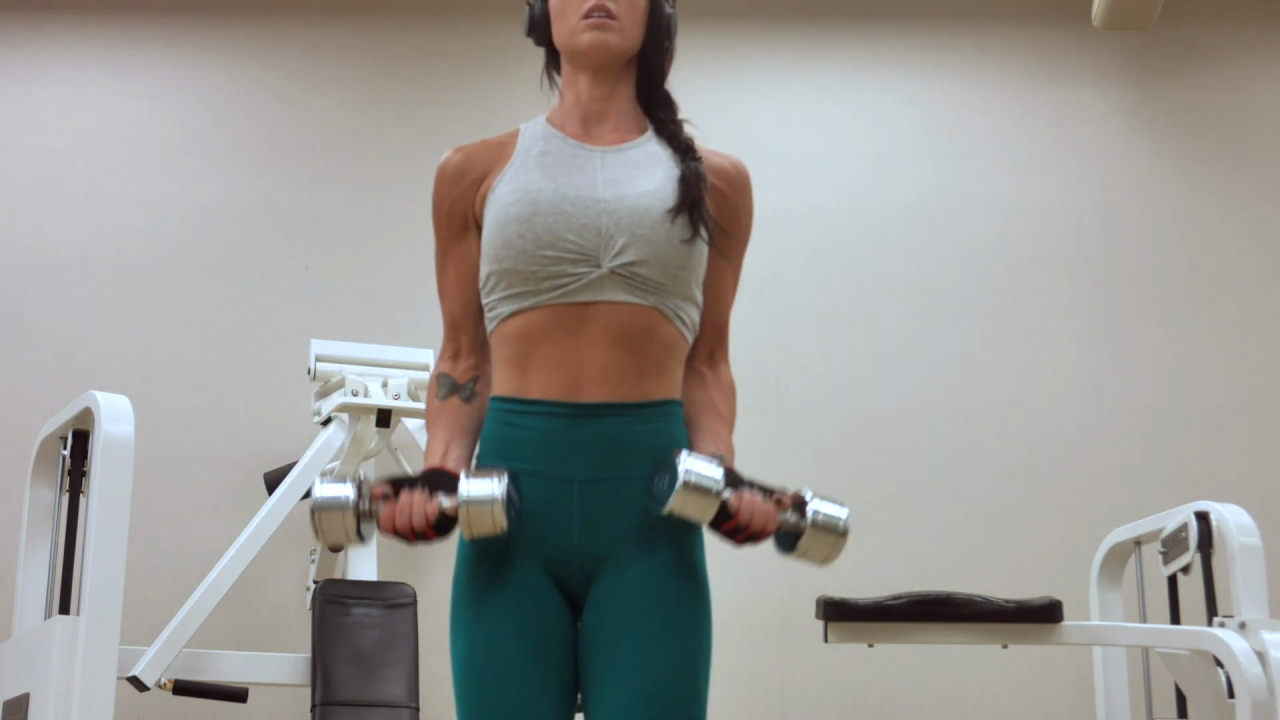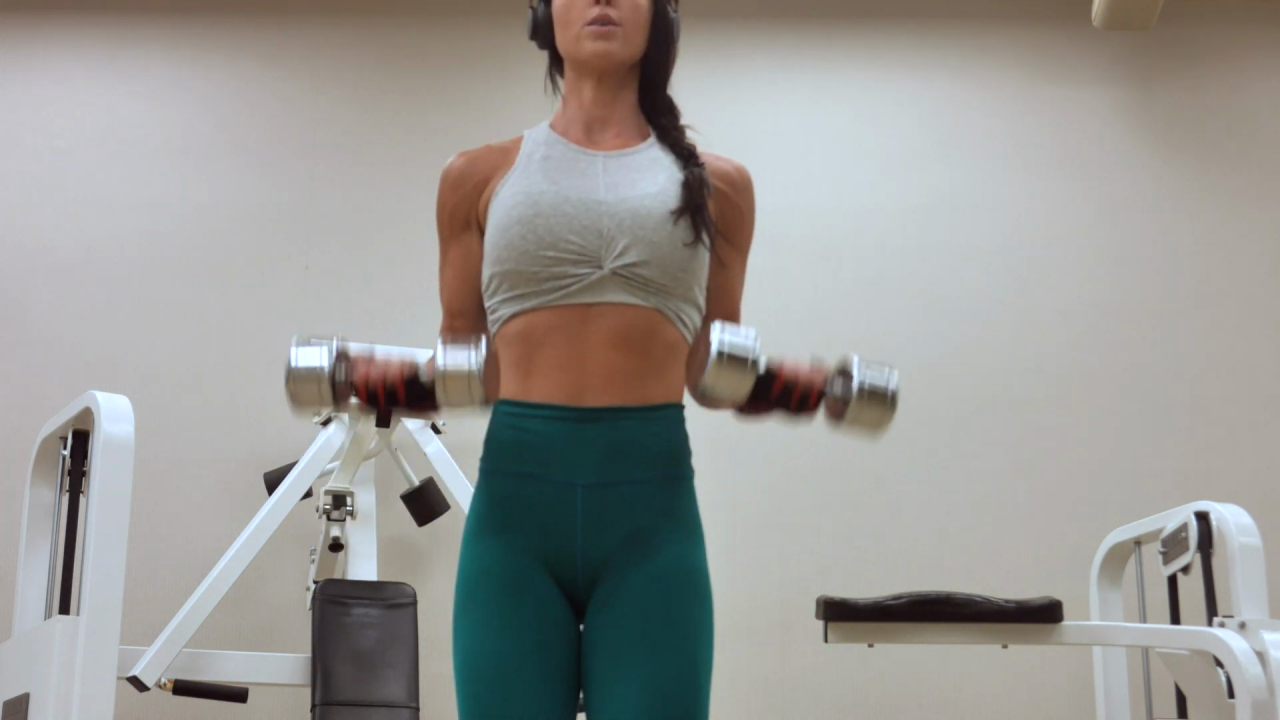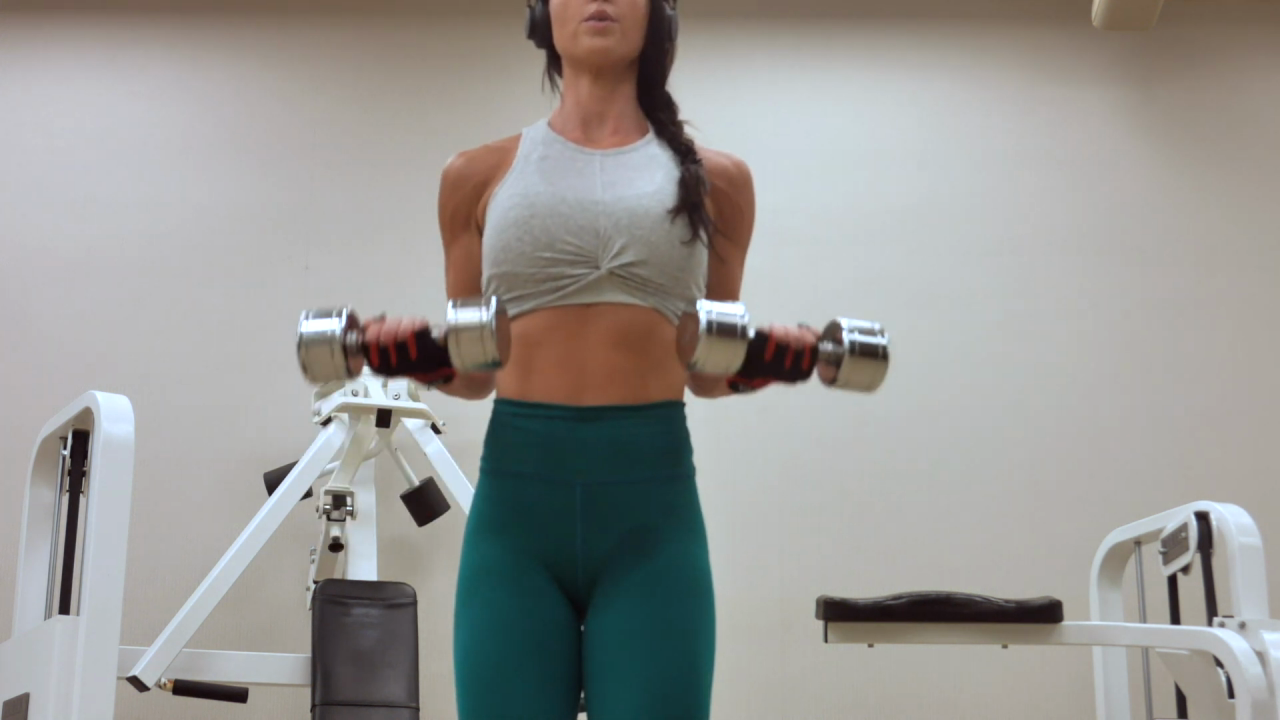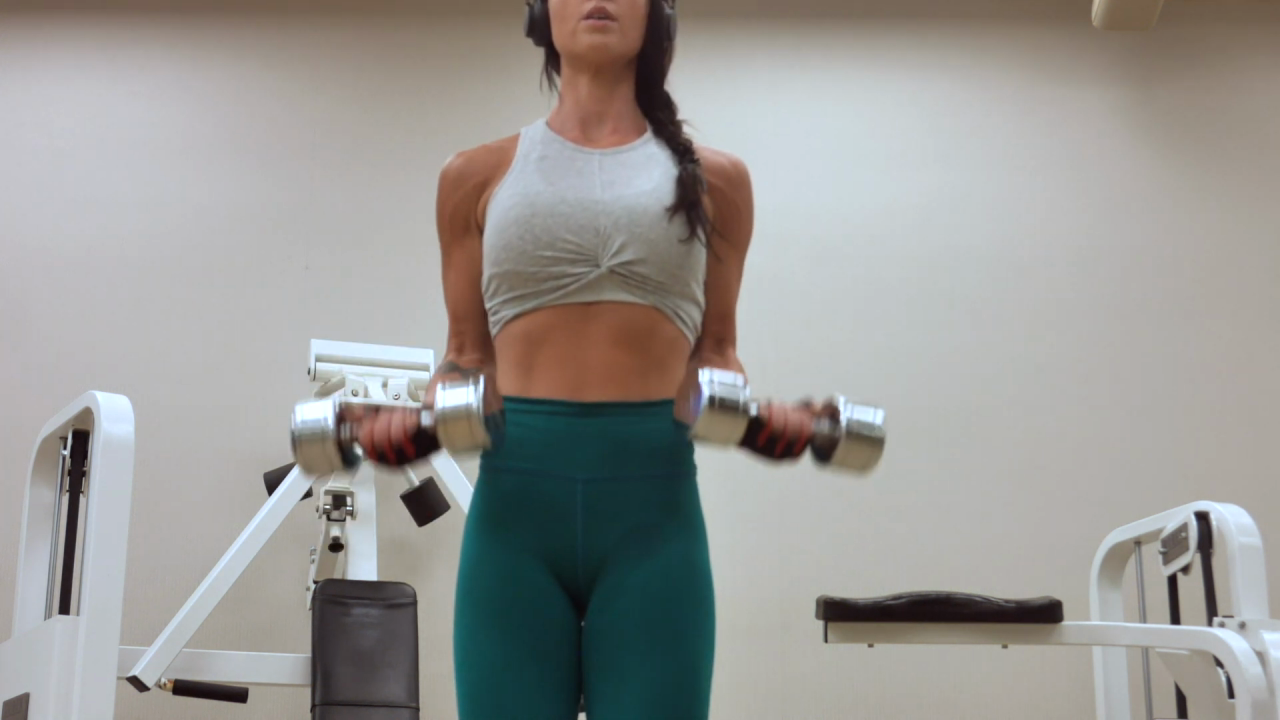
dt=0.3s
person 1, frame 1
left shoulder: (713, 180)
right shoulder: (475, 172)
left elbow: (705, 362)
right elbow: (463, 356)
right wrist: (437, 475)
left hip: (649, 501)
right hip: (512, 496)
person 1, frame 2
left shoulder: (715, 183)
right shoulder: (479, 176)
right elbow: (463, 351)
left wrist: (758, 388)
right wrist: (417, 383)
left hip: (651, 504)
right hip: (516, 495)
person 1, frame 3
left shoulder: (714, 179)
right shoulder: (478, 176)
right elbow: (472, 361)
left wrist: (757, 365)
left hip: (652, 498)
right hip: (517, 496)
person 1, frame 4
left shoulder: (712, 178)
right shoulder: (477, 175)
left elbow: (711, 355)
right elbow: (470, 358)
left wrist: (750, 416)
right wrist: (423, 418)
left hip: (651, 500)
right hip: (517, 496)
